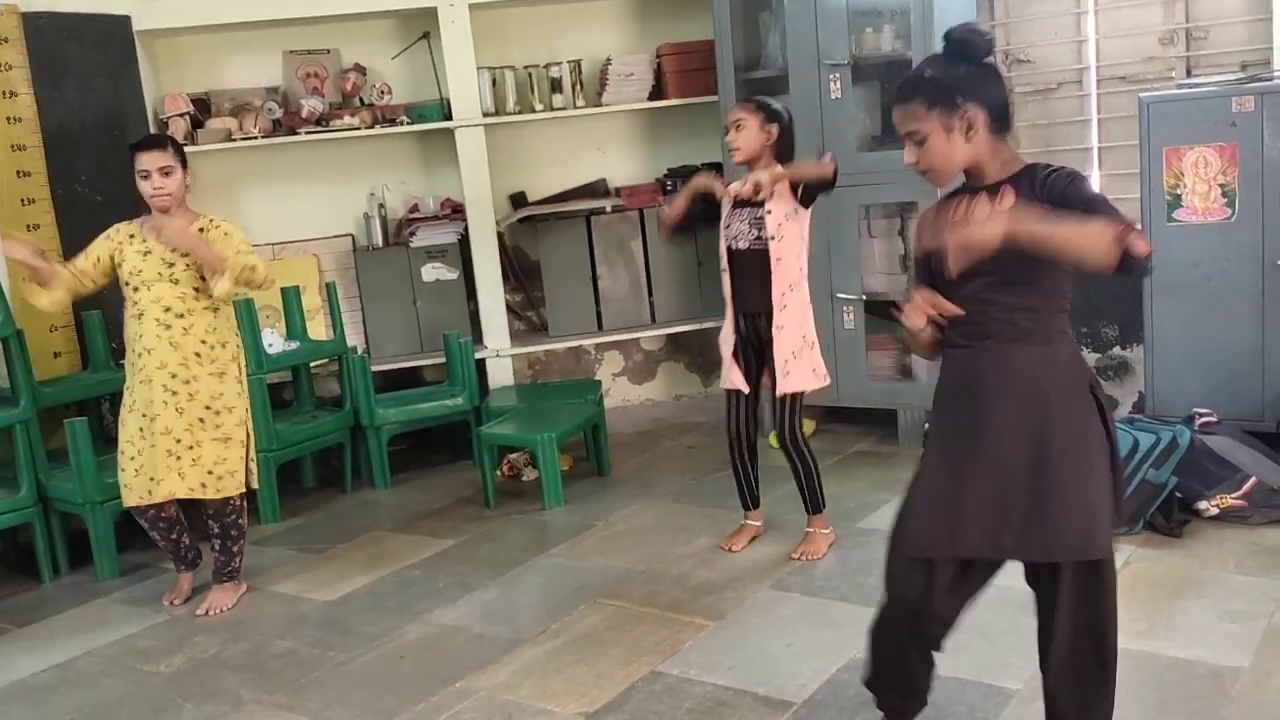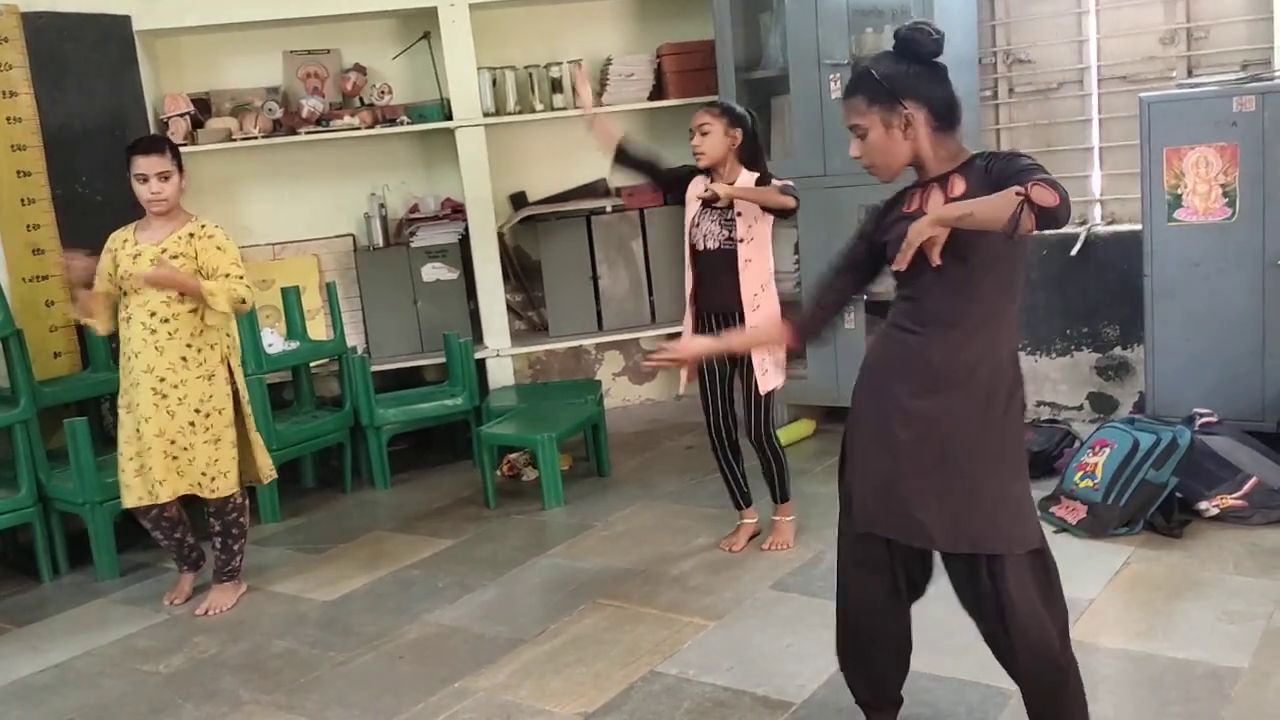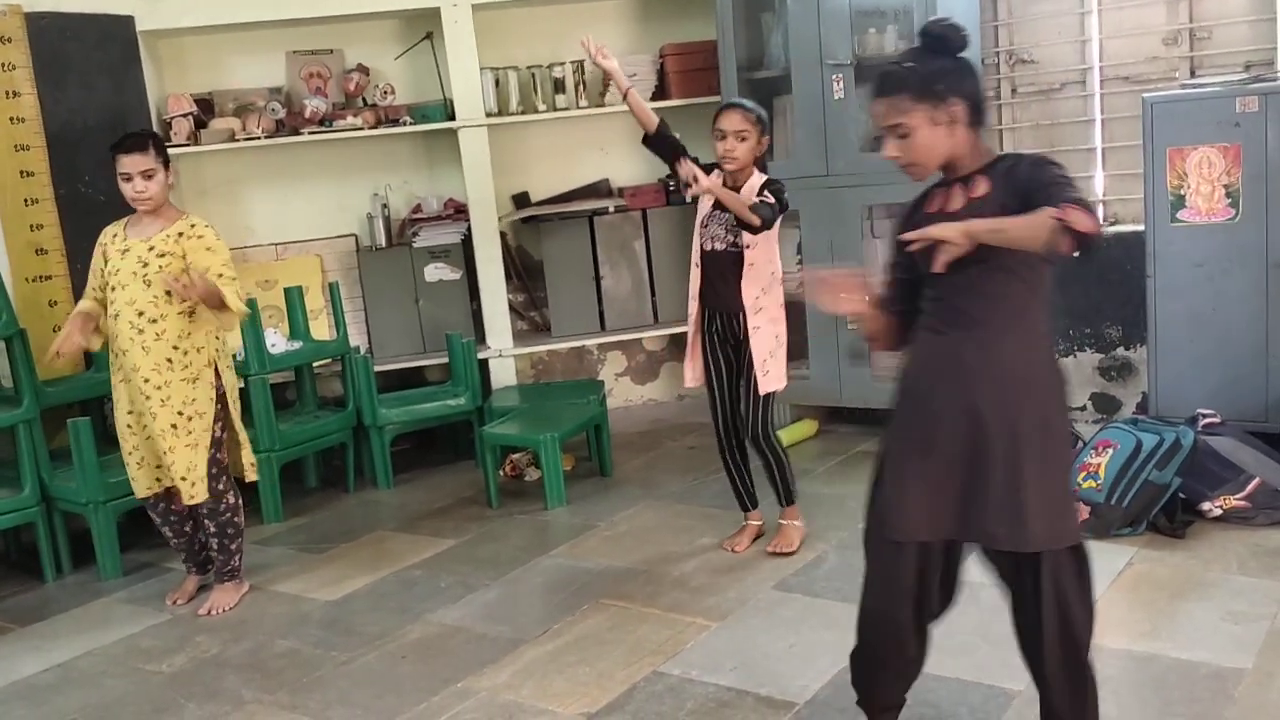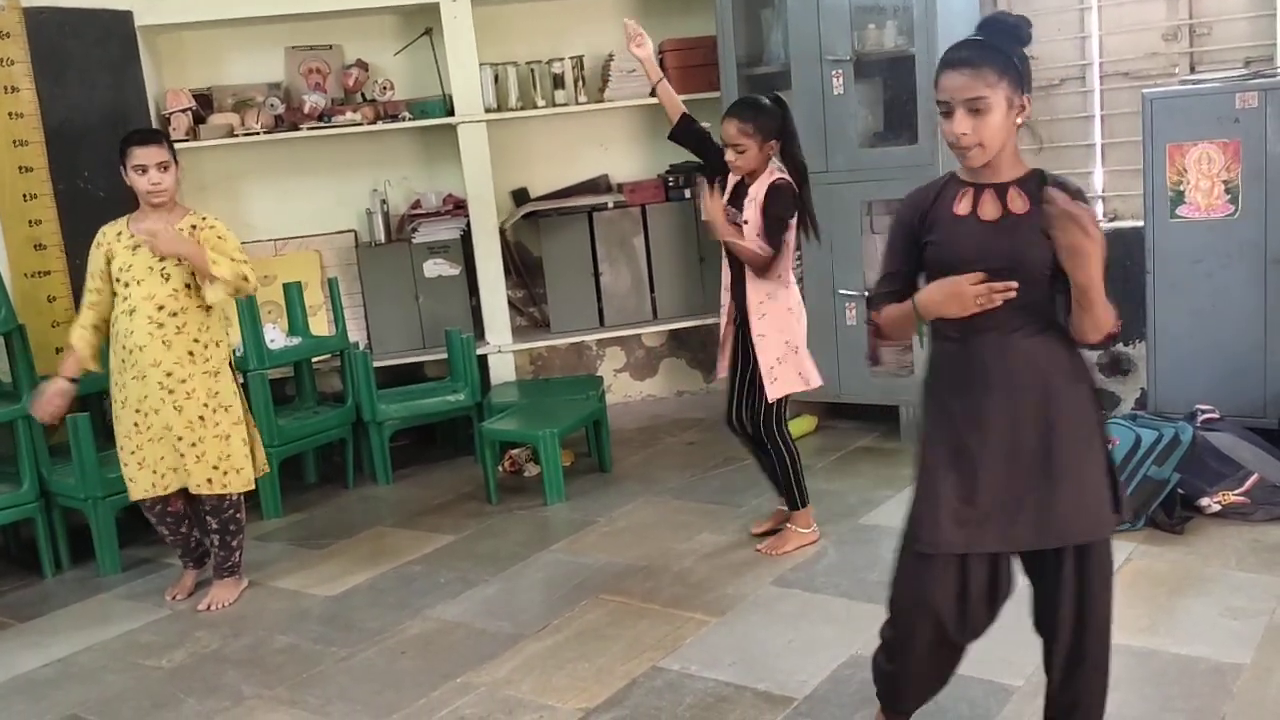
dt=0.5s
person 1, frame 1
left shoulder: (1051, 188)
right shoulder: (940, 221)
left elbow: (1130, 250)
left wrist: (1010, 224)
right wrist: (918, 320)
left hip: (1052, 417)
right hip: (966, 421)
left knee: (1075, 595)
right knee: (917, 583)
person 1, frame 2
left shoulder: (1001, 174)
right shoulder: (888, 217)
left elbow: (1051, 204)
right elbow: (812, 317)
left wrist: (947, 216)
right wrist: (711, 345)
left hip: (976, 415)
right hip: (888, 411)
left knee: (1015, 593)
right knee: (871, 584)
person 1, frame 3
left shoulder: (1029, 178)
right shoulder: (918, 214)
left elbow: (1079, 228)
right elbow: (897, 331)
left wrist: (971, 232)
right wrist: (854, 306)
left hip: (1017, 409)
right hip: (931, 413)
left knee: (1044, 588)
right knee: (897, 582)
person 1, frame 4
left shoulder: (1057, 203)
right shoulder: (925, 206)
left elbow: (1094, 330)
right elbow: (884, 322)
left wrist: (1086, 263)
right wrist: (926, 303)
left hip: (1055, 417)
right hip: (960, 419)
left knee: (1076, 593)
right knee: (933, 591)
person 2, frame 1
left shoulder: (793, 187)
right shoulder: (728, 194)
left elbow: (828, 170)
right elbow: (669, 222)
left wrist: (775, 175)
right wrist: (695, 187)
left hip: (785, 322)
right hip: (740, 325)
left knee: (788, 432)
right knee: (738, 429)
left ankle: (819, 524)
right ankle: (751, 517)
person 2, frame 2
left shoulder: (759, 185)
right shoulder: (691, 187)
left elbow: (789, 202)
right elbow: (631, 157)
left wrist: (733, 191)
right wrist: (590, 108)
left hip: (752, 323)
right hip: (707, 324)
left knee: (759, 428)
right knee: (718, 427)
left ankle: (785, 512)
right ankle: (747, 516)
person 2, frame 3
left shoulder: (770, 190)
right shoulder: (707, 179)
left elbow: (756, 219)
right elbow: (658, 135)
left wrist: (711, 190)
right wrist: (617, 75)
left hip: (757, 322)
right hip: (714, 322)
left knee: (756, 427)
right knee: (725, 427)
left ankle: (791, 517)
right ankle: (751, 518)
person 2, frame 4
left shoulder: (779, 191)
right shoulder: (733, 175)
left elbow: (766, 264)
right elbow: (684, 126)
left wrist: (719, 221)
right wrist: (650, 65)
left hip: (773, 316)
right hip: (743, 317)
left knee: (767, 421)
right knee: (741, 419)
left ankle: (803, 522)
right ankle: (790, 503)
person 3, frame 1
left shoulder: (212, 233)
right shoulder: (118, 239)
left elbow: (252, 273)
right elbow: (66, 281)
left wrist: (191, 242)
left hip: (207, 381)
right hip: (146, 384)
left knee: (219, 479)
right knee: (145, 486)
left ankle: (229, 577)
right ankle: (185, 564)
person 3, frame 2
left shoulder: (205, 236)
right shoulder: (118, 242)
left elbow: (238, 295)
right elbow: (100, 320)
left wrist: (178, 281)
right wrist: (80, 285)
left hip: (202, 382)
right hip: (142, 389)
left knee: (218, 478)
right knee: (147, 489)
left ankle: (229, 576)
right ankle: (188, 564)
person 3, frame 3
left shoulder: (195, 234)
right shoulder: (110, 238)
left elbow: (230, 290)
right elbow: (94, 304)
left wrist: (206, 293)
right wrist: (78, 326)
left hip: (190, 381)
right hip: (134, 386)
left knee: (209, 479)
right knee: (155, 485)
left ankle: (231, 576)
right ankle: (196, 567)
person 3, frame 4
left shoulder: (203, 228)
right shoulder: (108, 237)
left elbow: (243, 282)
right elbow: (91, 314)
left wrist: (186, 251)
right wrist: (66, 377)
left hip: (201, 376)
right hip: (138, 382)
left knee: (217, 474)
right knee: (155, 482)
left ankle: (230, 571)
right ankle: (193, 559)
